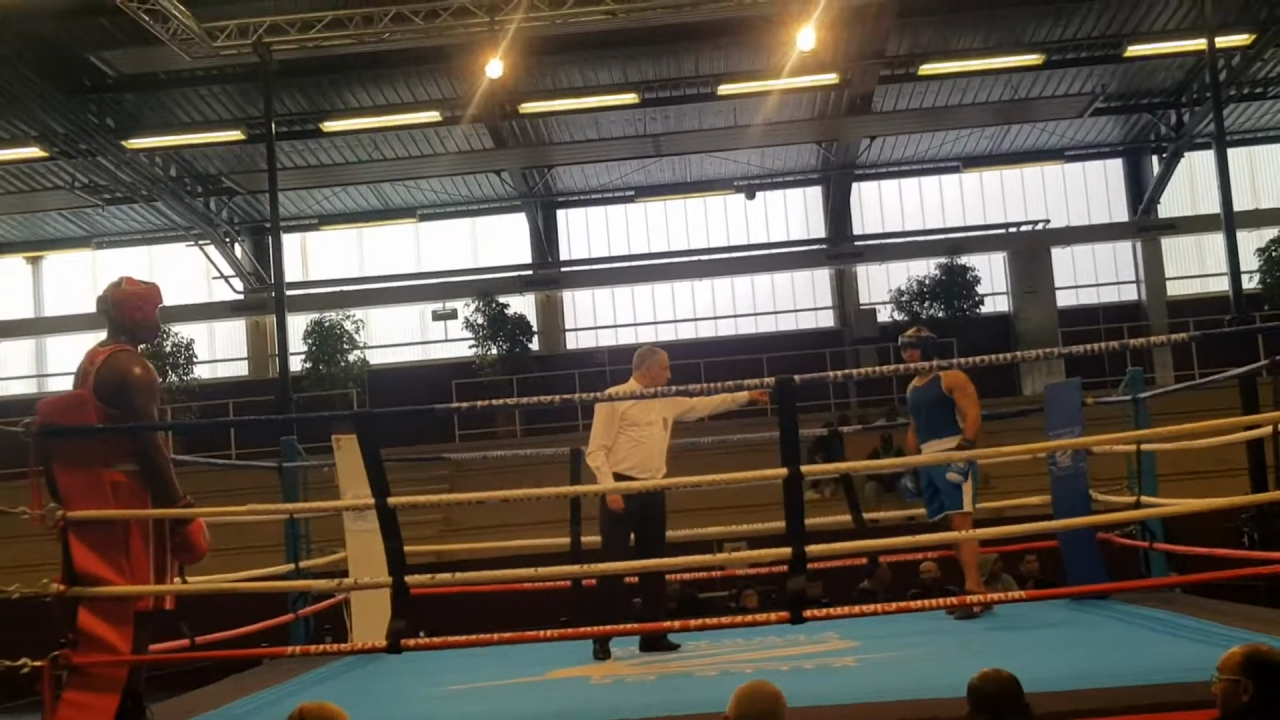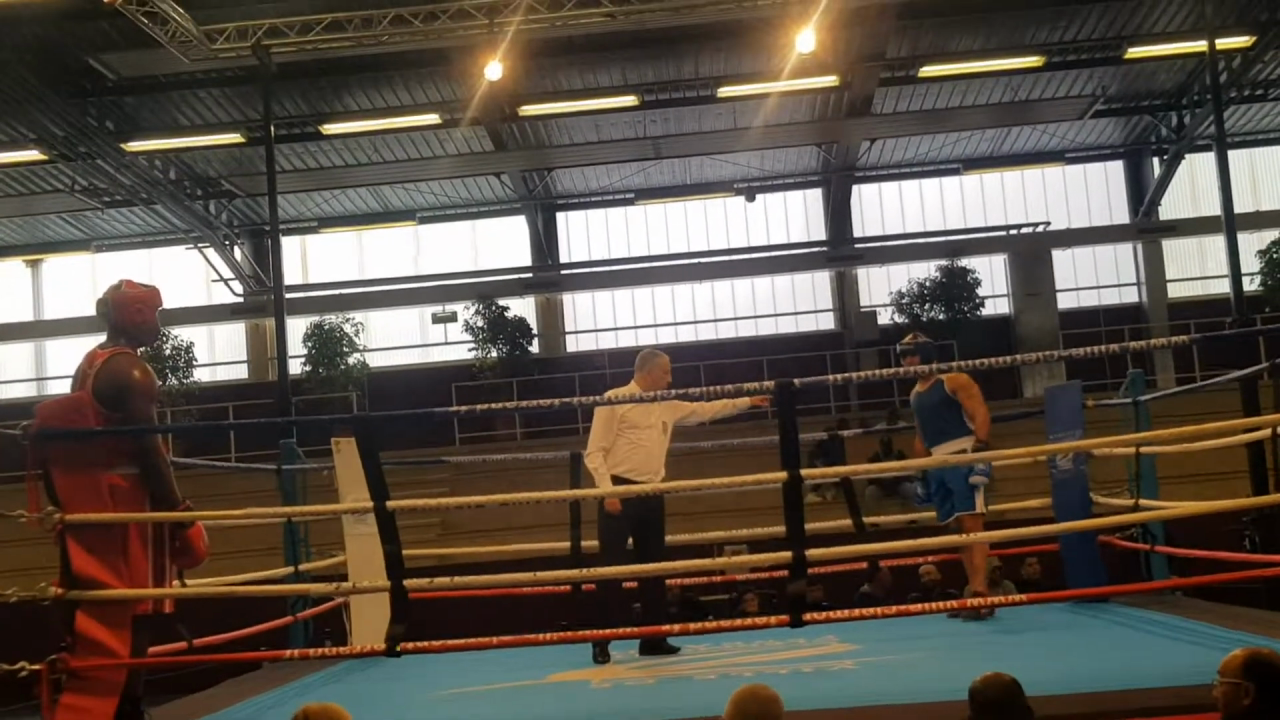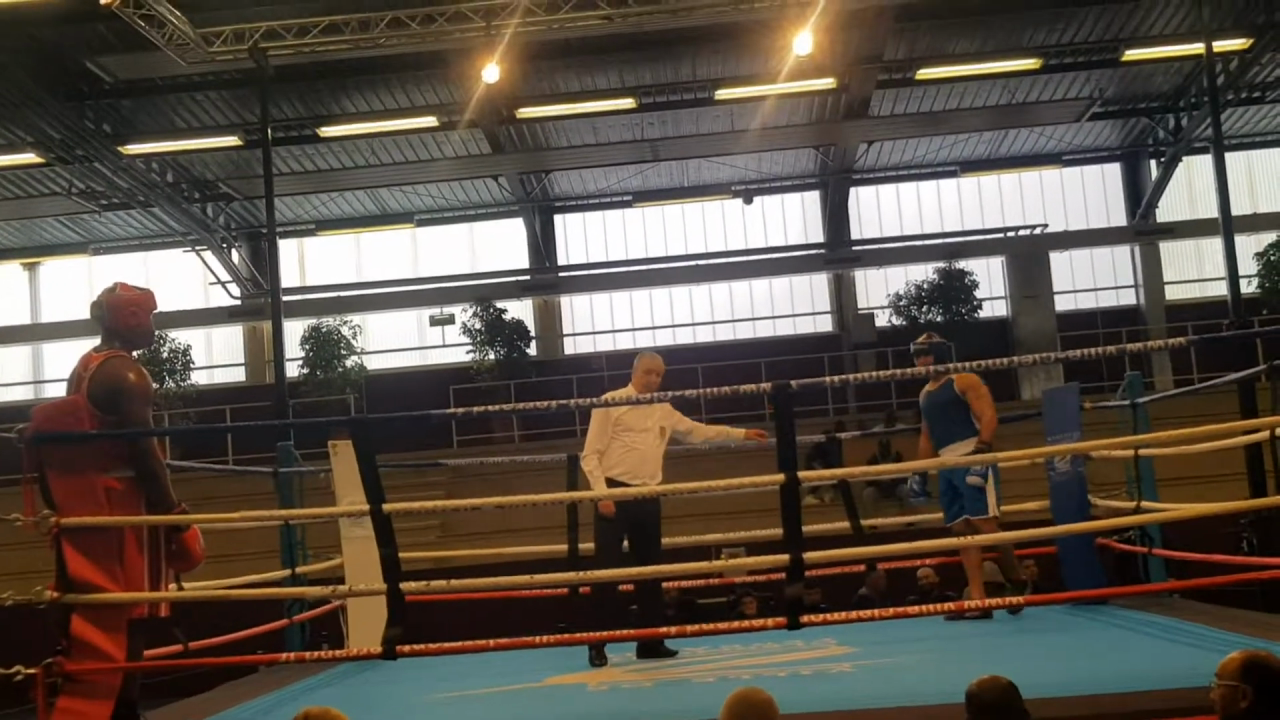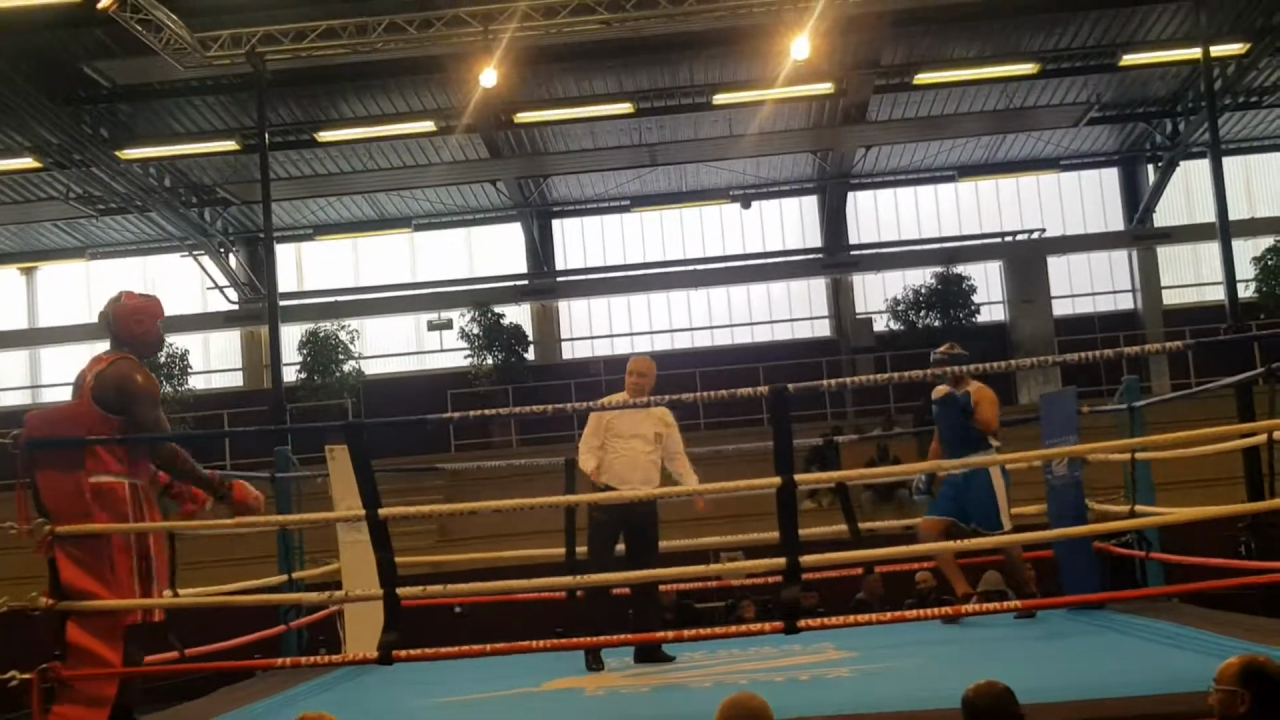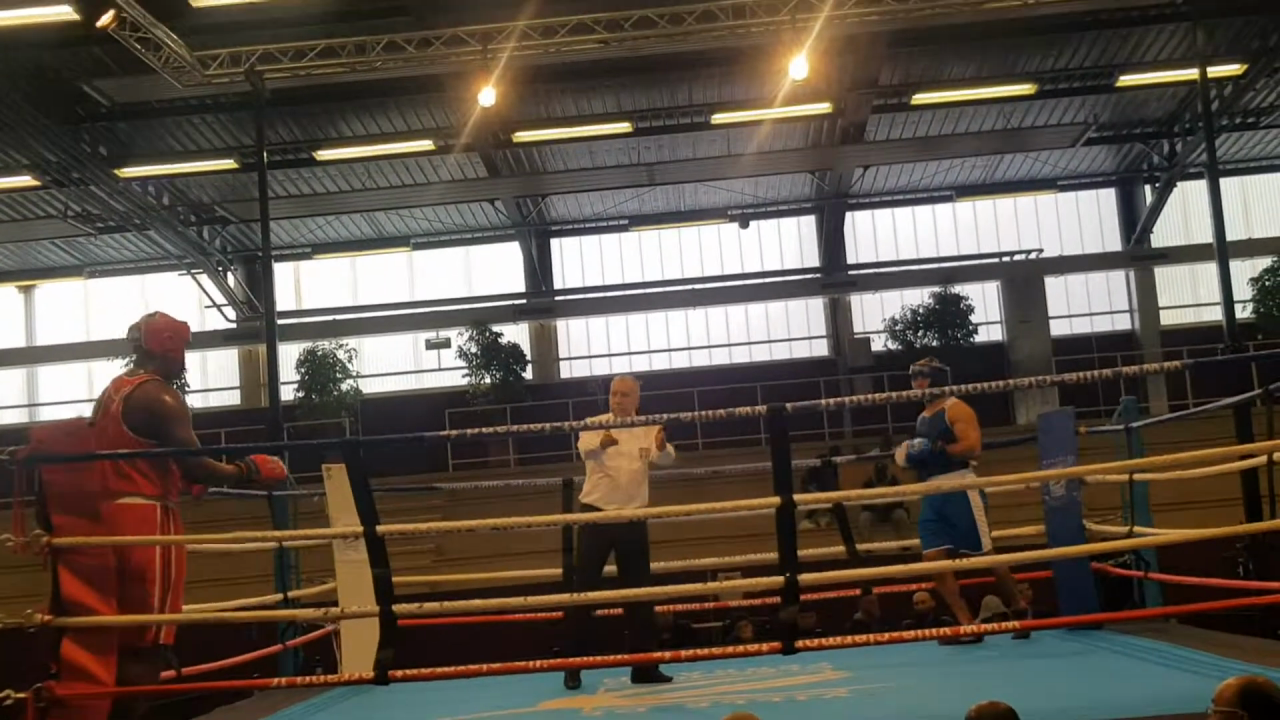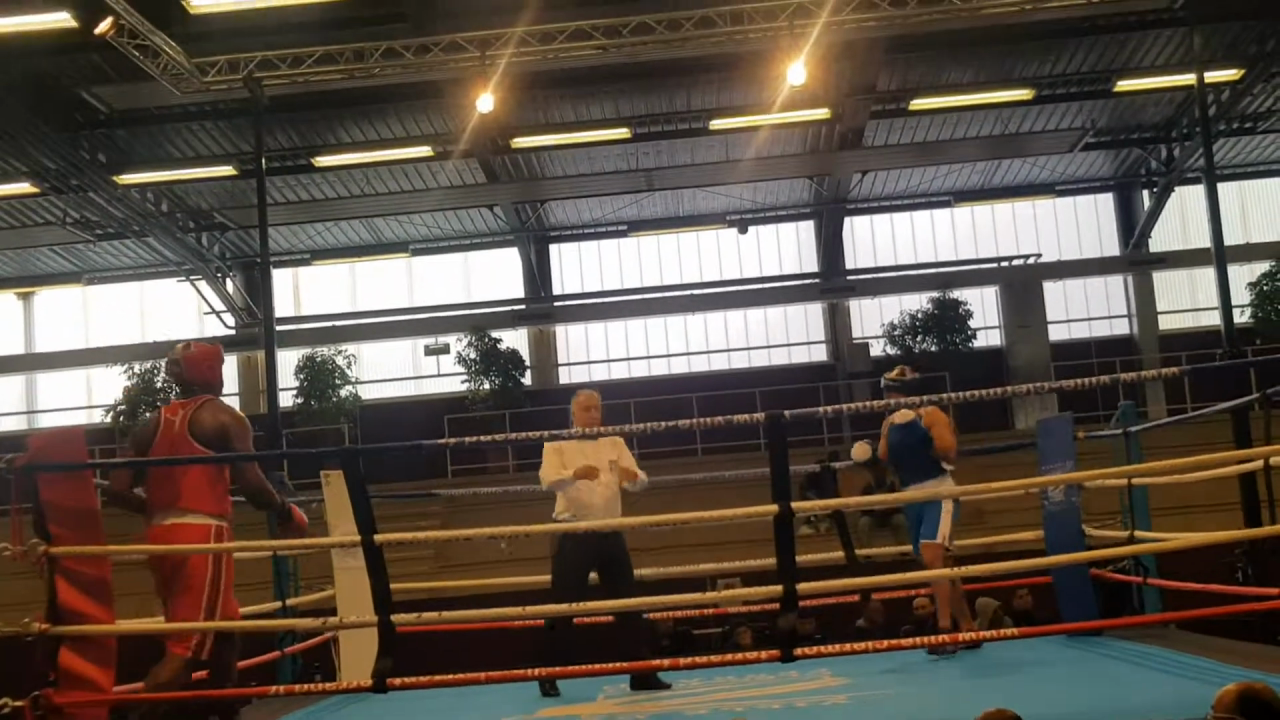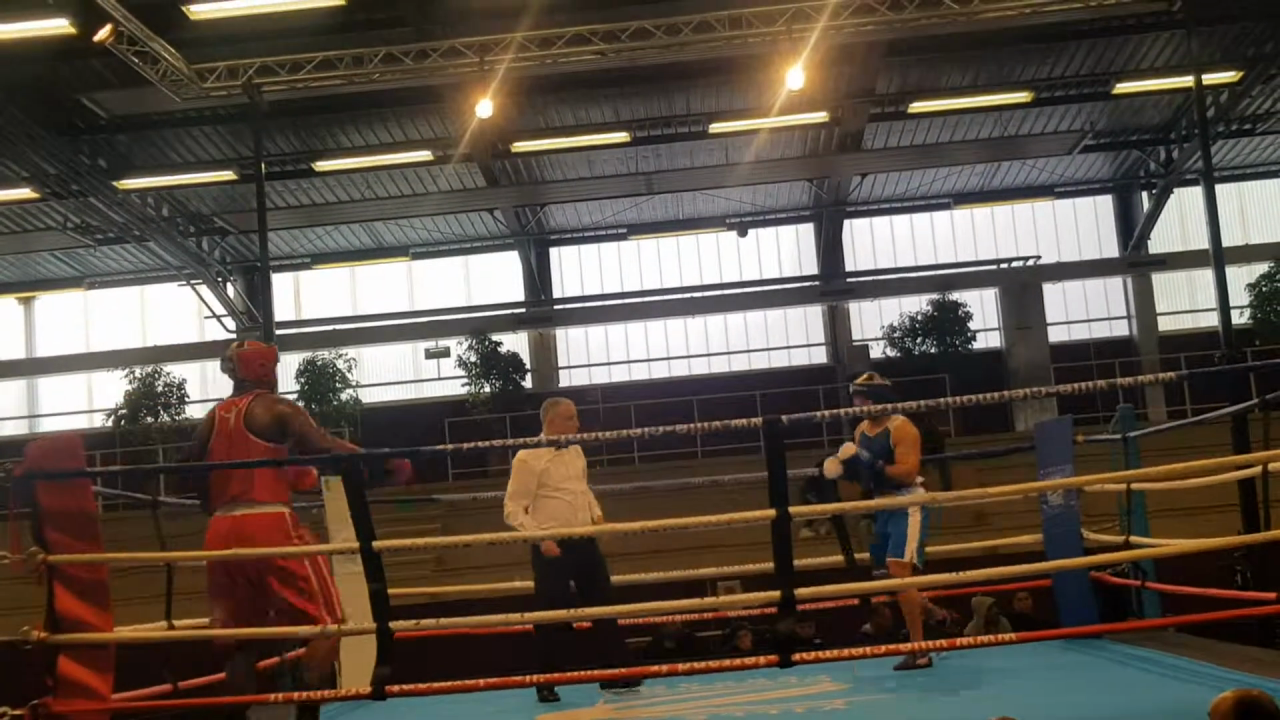
dt=0.3s
person 1, frame 1
left shoulder: (90, 362)
right shoulder: (130, 367)
right elbow: (149, 447)
right wrist: (183, 512)
left hip: (93, 502)
right hip: (129, 501)
left knee: (108, 616)
right knee: (128, 618)
person 1, frame 2
left shoulder: (88, 366)
right shoulder: (130, 370)
right elbow: (149, 451)
right wrist: (182, 518)
left hip: (95, 506)
right hip: (129, 504)
left knee: (105, 621)
right knee: (129, 621)
person 1, frame 3
left shoulder: (84, 368)
right shoulder: (125, 373)
right elbow: (145, 455)
right wrist: (179, 523)
left hip: (89, 507)
right hip: (124, 504)
left knee: (103, 624)
right knee: (124, 624)
person 1, frame 4
left shoulder: (91, 372)
right shoulder: (132, 375)
right elbow: (163, 451)
left wrist: (167, 482)
right wrist: (224, 489)
left hip: (89, 504)
right hip: (119, 503)
left knee: (105, 624)
right knee: (130, 624)
person 1, frame 5
left shoulder: (110, 393)
right shoulder: (161, 396)
right elbow: (196, 466)
left wrist: (177, 473)
right wrist: (249, 471)
left hip: (105, 518)
right hip: (146, 519)
left knee: (142, 638)
right knee: (148, 641)
person 1, frame 6
left shoulder: (151, 424)
right shoulder: (225, 417)
left elbow: (118, 490)
right elbow: (252, 484)
right wrist: (286, 512)
left hip: (163, 537)
right hip: (201, 537)
left knee: (223, 637)
right knee: (185, 649)
left ankle: (226, 712)
person 1, frame 7
left shoulder: (209, 422)
right shoulder: (276, 408)
right elbow: (329, 448)
left hip: (223, 530)
right hip: (271, 526)
left knee: (244, 643)
right knee: (324, 623)
person 2, frame 1
left shoulder: (666, 402)
right shoulder: (614, 398)
left elbow: (704, 404)
right elbow: (596, 450)
left wrist: (746, 396)
right wrist: (610, 488)
left hip: (653, 490)
right hip: (621, 489)
left knee: (653, 563)
right knee: (613, 563)
left ankle: (653, 635)
right ankle: (602, 639)
person 2, frame 2
left shoulder: (667, 406)
right shoulder: (613, 400)
left elbow: (704, 410)
right elbow: (594, 452)
left wrist: (746, 402)
right wrist: (607, 491)
left hip: (651, 494)
right hip: (620, 491)
left knee: (653, 565)
right knee: (611, 566)
left ankle: (653, 638)
right ankle: (601, 642)
person 2, frame 3
left shoulder: (663, 410)
right shoulder: (610, 403)
left elbow: (699, 431)
right elbow: (590, 454)
left wrist: (742, 435)
right wrist: (600, 493)
left hip: (647, 497)
left knee: (650, 568)
right knee: (606, 569)
left ankle: (650, 641)
right ankle: (597, 645)
person 2, frame 4
left shoulder: (663, 416)
right shoulder: (607, 407)
left elbow: (676, 458)
right elbow: (587, 447)
left wrist: (694, 487)
right wrist: (592, 469)
left hip: (644, 503)
right hip: (608, 498)
left knee: (646, 573)
right knee: (599, 572)
left ankle: (648, 646)
right ankle: (593, 648)
person 2, frame 5
left shoulder: (649, 430)
right shoulder: (595, 426)
left elbow: (665, 458)
right elbow: (587, 450)
left wrist: (663, 446)
right wrist: (602, 443)
left hip: (632, 521)
right hip: (596, 517)
right knee: (583, 591)
left ankle: (645, 666)
right ankle: (573, 665)
person 2, frame 6
left shoulder: (614, 443)
right shoulder: (557, 445)
left elbow: (639, 481)
right elbow: (549, 479)
left wrist: (633, 476)
right wrist: (575, 473)
left hip: (609, 534)
right hip: (573, 535)
left knee: (627, 602)
right knee: (564, 606)
left ankle: (643, 673)
right ankle: (549, 675)
person 2, frame 7
left shoulder: (576, 451)
right shoulder: (528, 458)
right elbow: (513, 510)
left wrist: (597, 515)
right wrist: (540, 539)
left hip: (584, 541)
right hip: (553, 547)
left knee: (602, 603)
right knee: (551, 613)
left ankle: (616, 671)
right ankle: (547, 682)
person 3, frame 1
left shoulder: (952, 378)
right shoulder: (912, 388)
left elbow: (973, 416)
left wrist: (962, 453)
right wrist: (911, 468)
left hip: (953, 456)
right hip: (928, 462)
left knee: (961, 522)
right knee: (950, 526)
left ankle: (973, 592)
right ankle: (978, 591)
person 3, frame 2
left shoulder: (955, 380)
right shoulder: (916, 393)
left elbow: (981, 415)
left wrist: (980, 454)
right wrist: (921, 475)
left hip: (964, 458)
right hip: (938, 465)
left knee: (971, 524)
right knee: (958, 529)
left ankle: (980, 594)
right ankle: (980, 596)
person 3, frame 3
left shoulder: (964, 381)
right shoulder: (925, 394)
left elbow: (988, 417)
right elbow: (926, 436)
left wrist: (981, 453)
left hip: (973, 461)
right hip: (949, 466)
left knee: (986, 524)
right knee: (962, 531)
left ankle: (1018, 583)
right ankle: (978, 602)
person 3, frame 4
left shoulder: (980, 393)
right shoulder: (940, 399)
left elbow: (991, 426)
left wrist: (959, 407)
right wrist: (927, 475)
left hip: (983, 471)
right hip: (953, 476)
left knee: (1001, 536)
right knee: (927, 530)
left ankle: (1027, 596)
right ankle: (963, 592)
person 3, frame 5
left shoulder: (956, 409)
right shoulder: (923, 419)
left elbow: (972, 448)
left wrist: (934, 449)
right wrist: (912, 457)
left hip: (961, 491)
right hip: (933, 494)
left knee: (984, 556)
right knee: (933, 560)
left ankle: (1020, 612)
right ankle: (968, 626)
person 3, frame 6
left shoulder: (932, 416)
right shoulder: (890, 423)
left elbow: (950, 454)
right elbow: (884, 461)
left wrist: (919, 434)
left hip: (938, 495)
right hip: (912, 500)
left knee: (931, 556)
right knee: (937, 564)
left ankle: (944, 630)
right ankle: (968, 629)
person 3, frame 7
left shoulder: (903, 429)
right shoulder: (861, 431)
left elbow: (906, 474)
right elbow: (863, 474)
left wrist: (870, 465)
right wrist: (846, 470)
left hip: (907, 507)
right hip: (883, 510)
left knee: (898, 570)
right knee: (892, 576)
left ankle: (919, 650)
